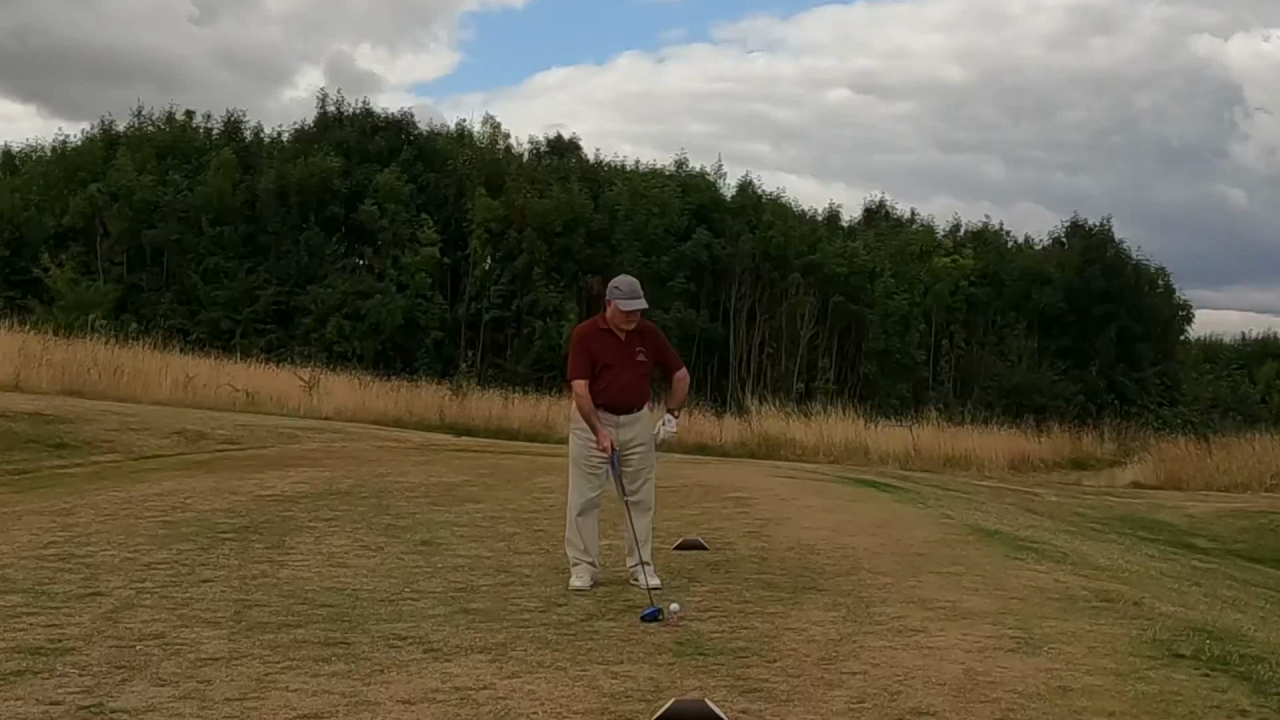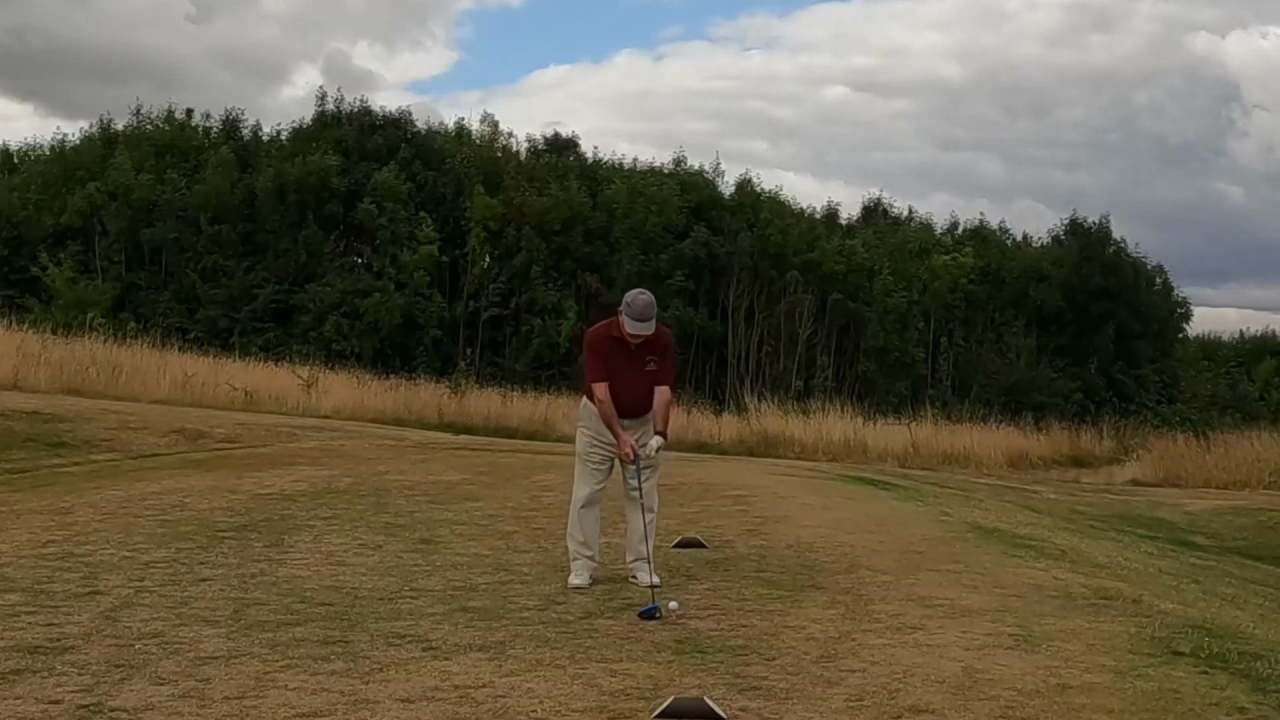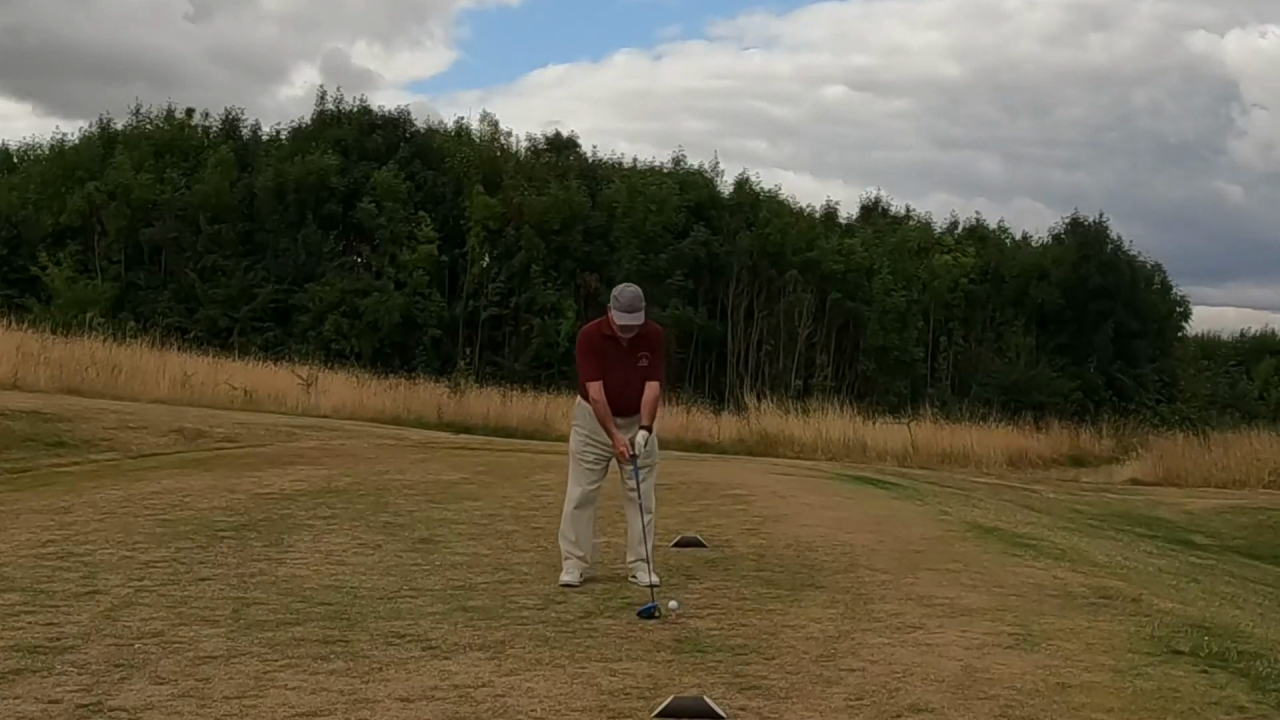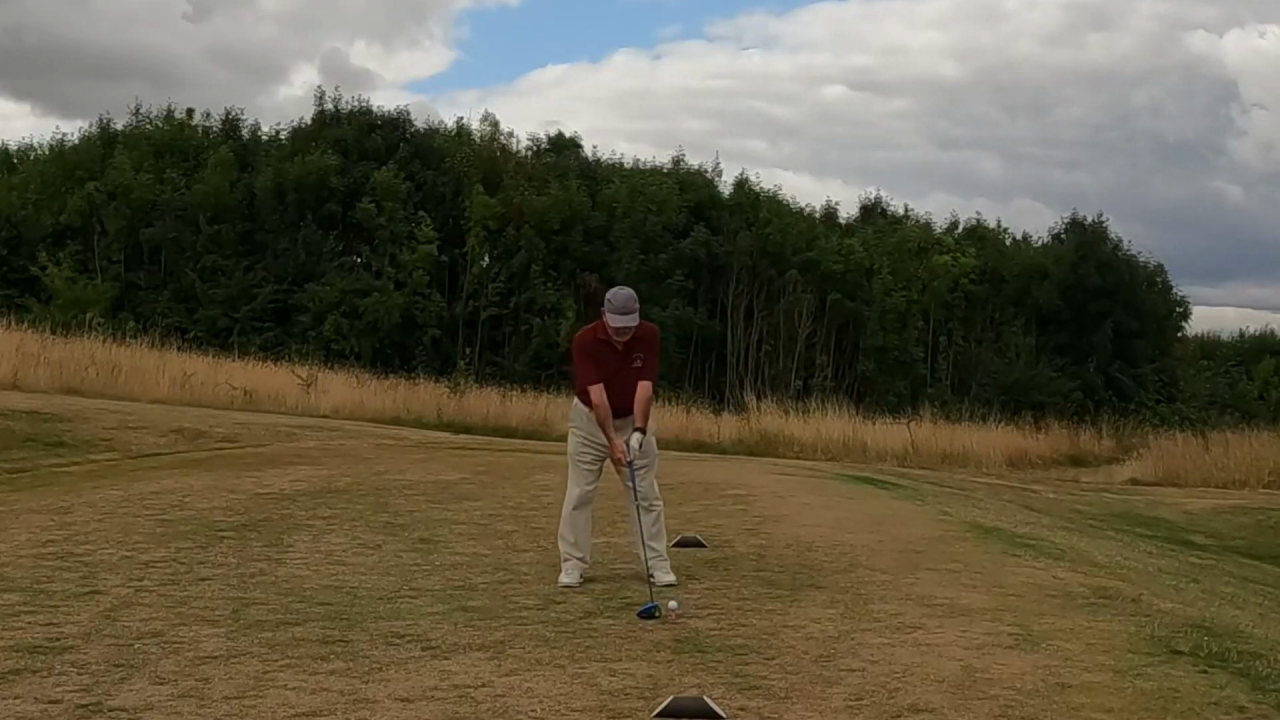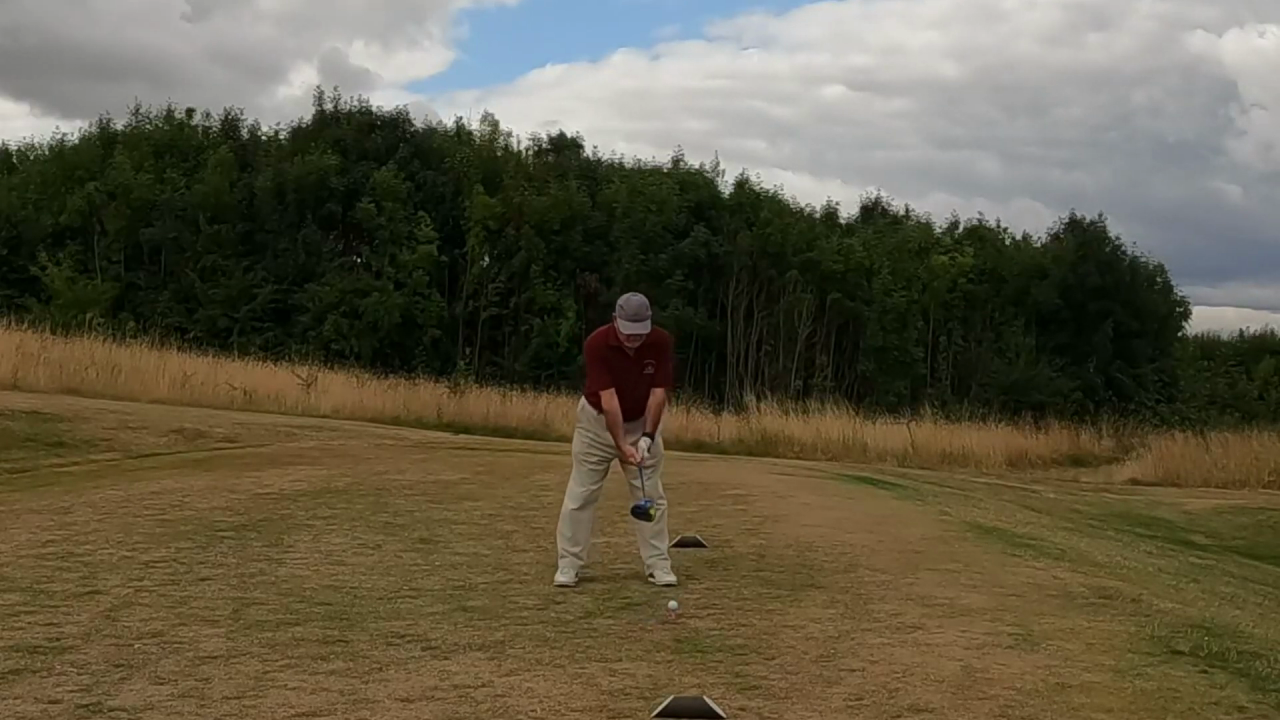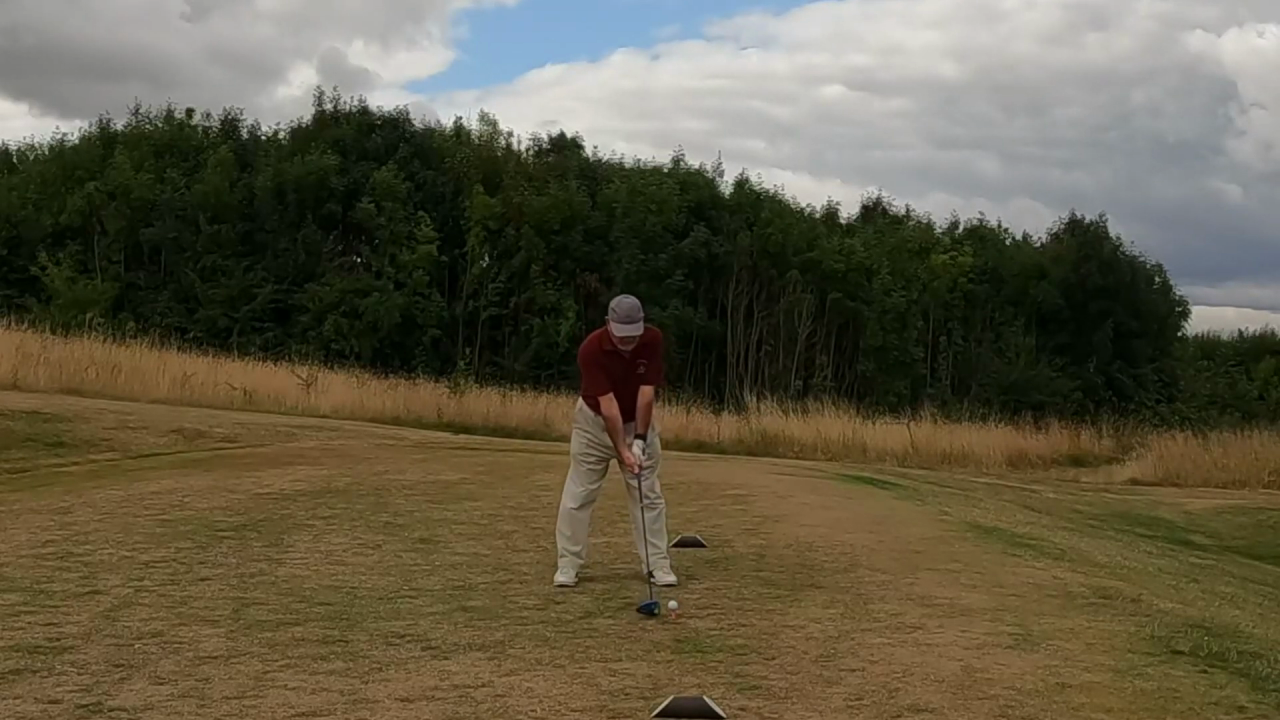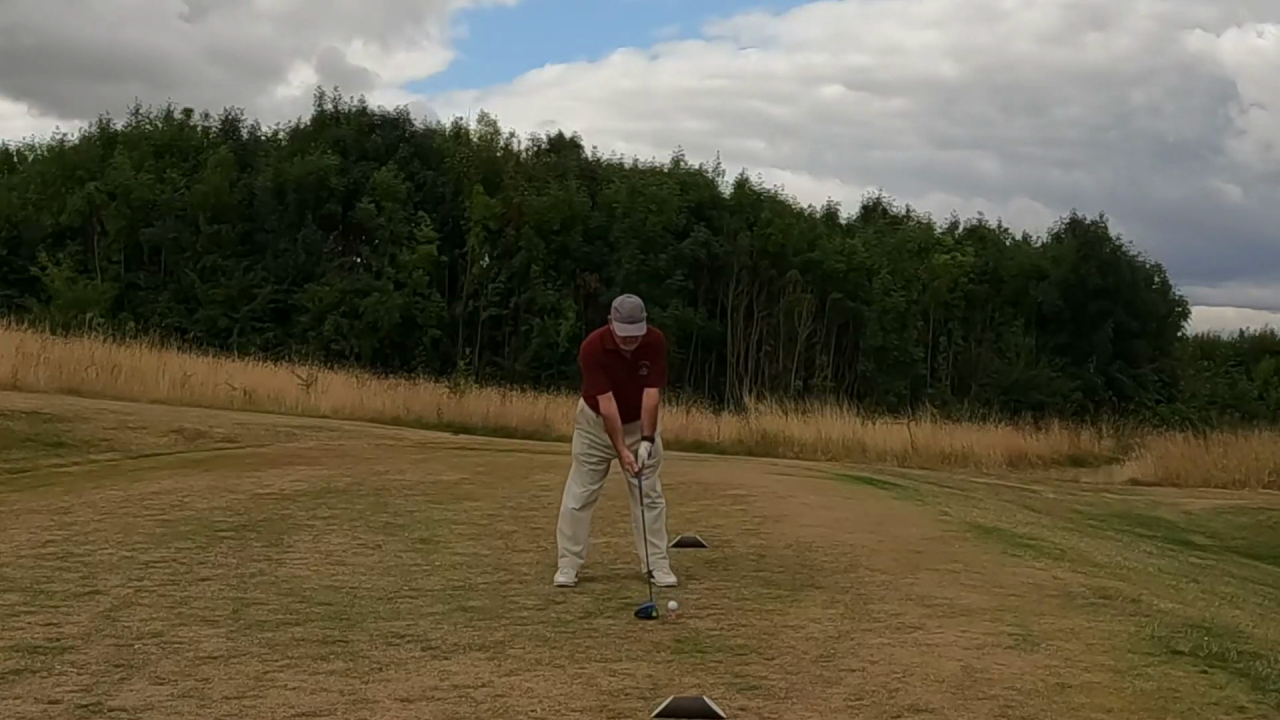
dt=0.5s
person 1, frame 1
left shoulder: (650, 333)
right shoulder: (584, 334)
left elbow: (681, 374)
right elbow: (579, 389)
left wrist: (671, 414)
right wrist: (599, 431)
left hip: (637, 422)
right hip: (592, 421)
left knee: (640, 498)
right knee: (584, 498)
left ankle: (641, 566)
right ankle: (583, 567)
person 1, frame 2
left shoulder: (663, 339)
right shoulder: (597, 337)
left elbow: (663, 390)
right elbow: (600, 393)
left wrist: (659, 435)
right wrist: (619, 437)
left hip: (642, 422)
right hip: (598, 419)
left knee: (643, 496)
right knee: (587, 494)
left ankle: (640, 564)
right ankle: (582, 565)
person 1, frame 3
left shoulder: (654, 335)
right shoulder: (589, 336)
left elbow: (652, 387)
right elbow: (595, 392)
left wrist: (644, 430)
right wrist: (613, 436)
left hip: (637, 421)
right hip: (592, 420)
left knee: (641, 495)
right knee: (581, 493)
left ankle: (640, 564)
right ankle: (574, 563)
person 1, frame 4
left shoulder: (649, 335)
right shoulder: (585, 340)
left elbow: (645, 388)
right elbow: (597, 395)
left wrist: (638, 432)
right wrist: (612, 440)
left hip: (634, 420)
right hip: (590, 419)
left knee: (647, 494)
right knee: (579, 494)
left ankle: (657, 563)
right ankle: (573, 564)
person 1, frame 5
left shoulder: (661, 341)
right shoulder: (596, 344)
left elbow: (658, 393)
right elbow: (608, 399)
left wrist: (647, 437)
right wrist: (622, 445)
left hip: (641, 423)
right hip: (596, 420)
left knee: (652, 495)
right knee: (581, 494)
left ankle: (658, 564)
right ankle: (568, 564)
person 1, frame 6
left shoulder: (653, 340)
right shoulder: (591, 349)
left elbow: (647, 393)
right elbow: (607, 404)
left wrist: (639, 440)
right wrist: (621, 450)
left hip: (638, 421)
right hip: (594, 421)
left knee: (649, 495)
right knee: (578, 494)
left ankle: (658, 564)
right ankle: (568, 565)
person 1, frame 7
left shoulder: (656, 342)
right shoulder: (593, 347)
left elbow: (651, 395)
right elbow: (606, 402)
left wrist: (646, 441)
right wrist: (621, 450)
left hip: (640, 424)
right hip: (595, 422)
left knee: (650, 495)
right knee: (579, 495)
left ankle: (657, 564)
right ankle: (568, 565)
